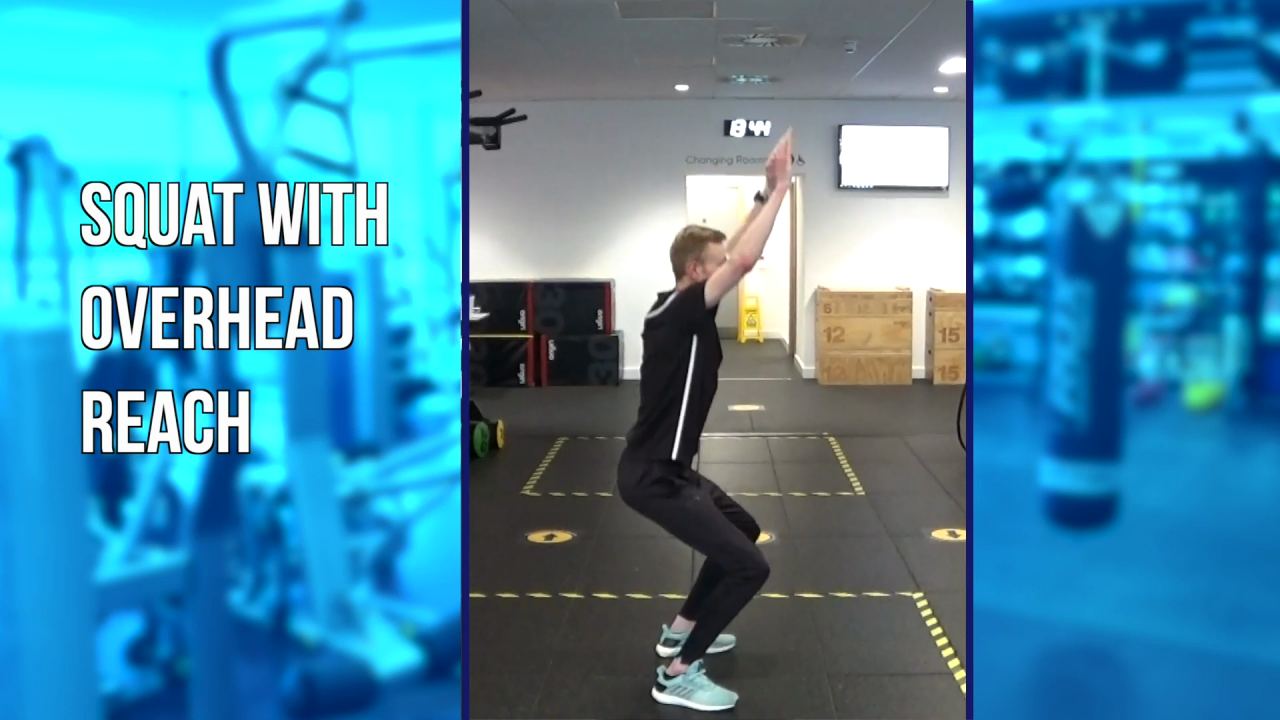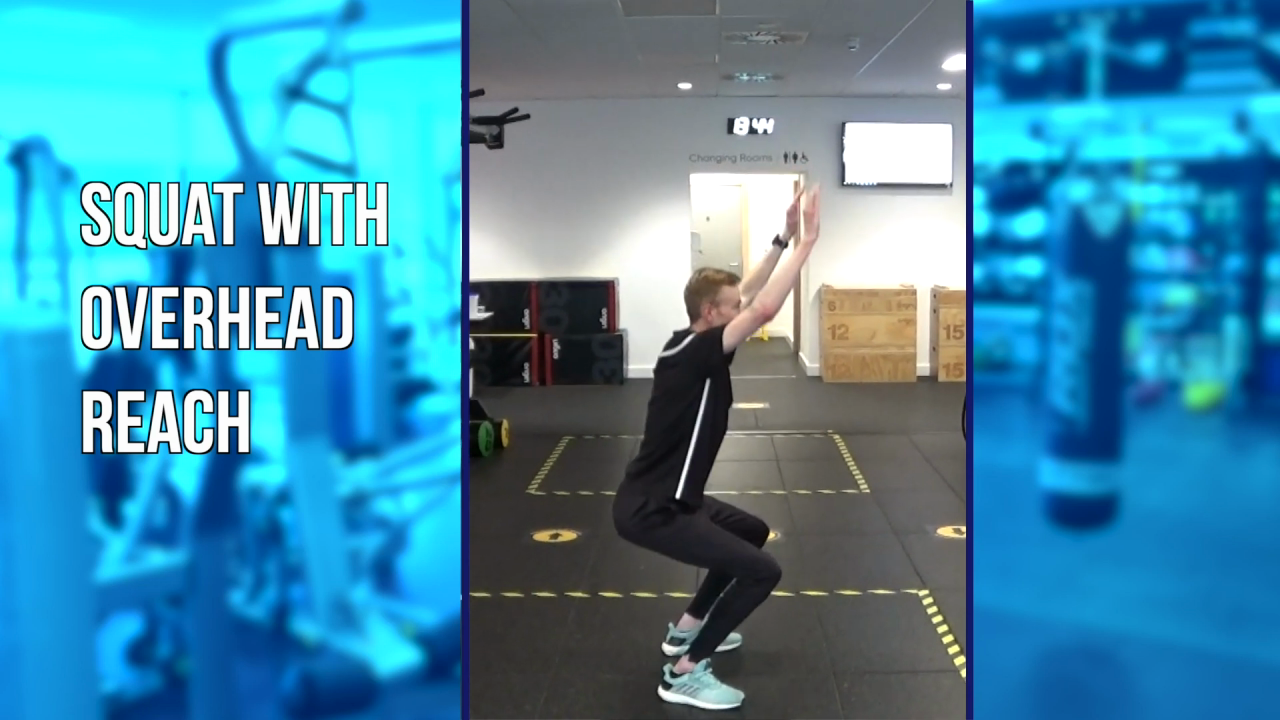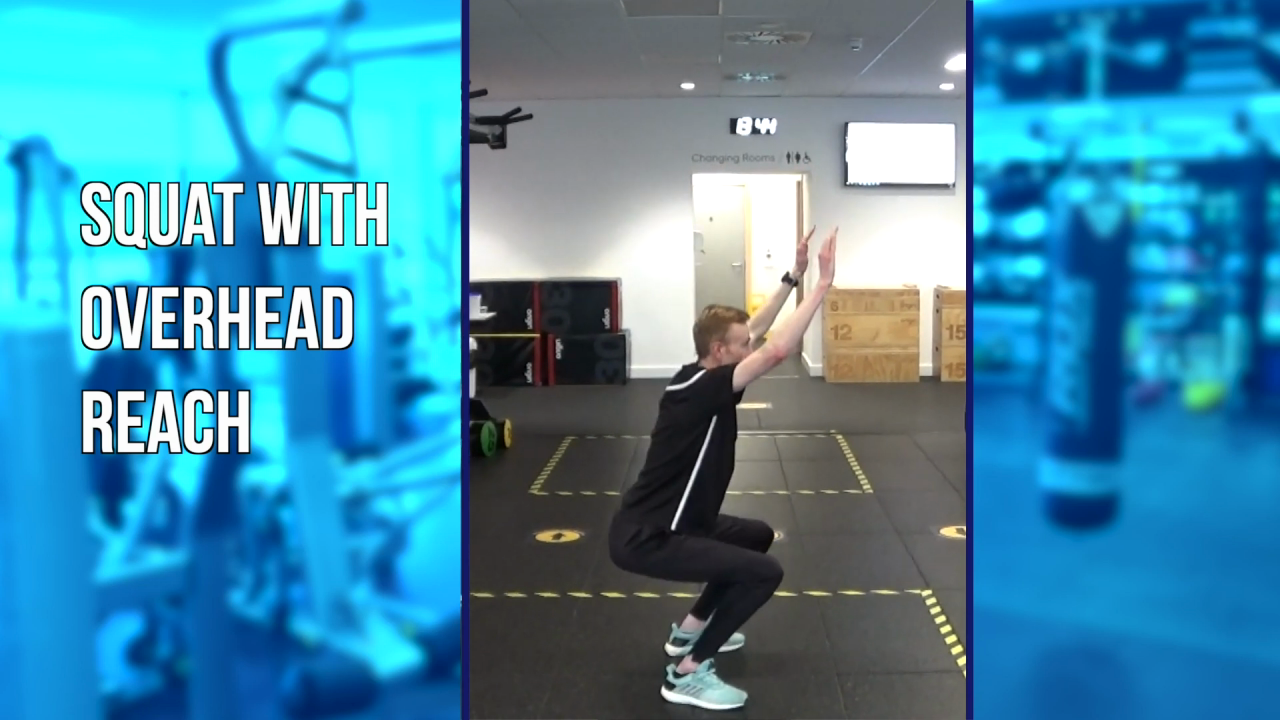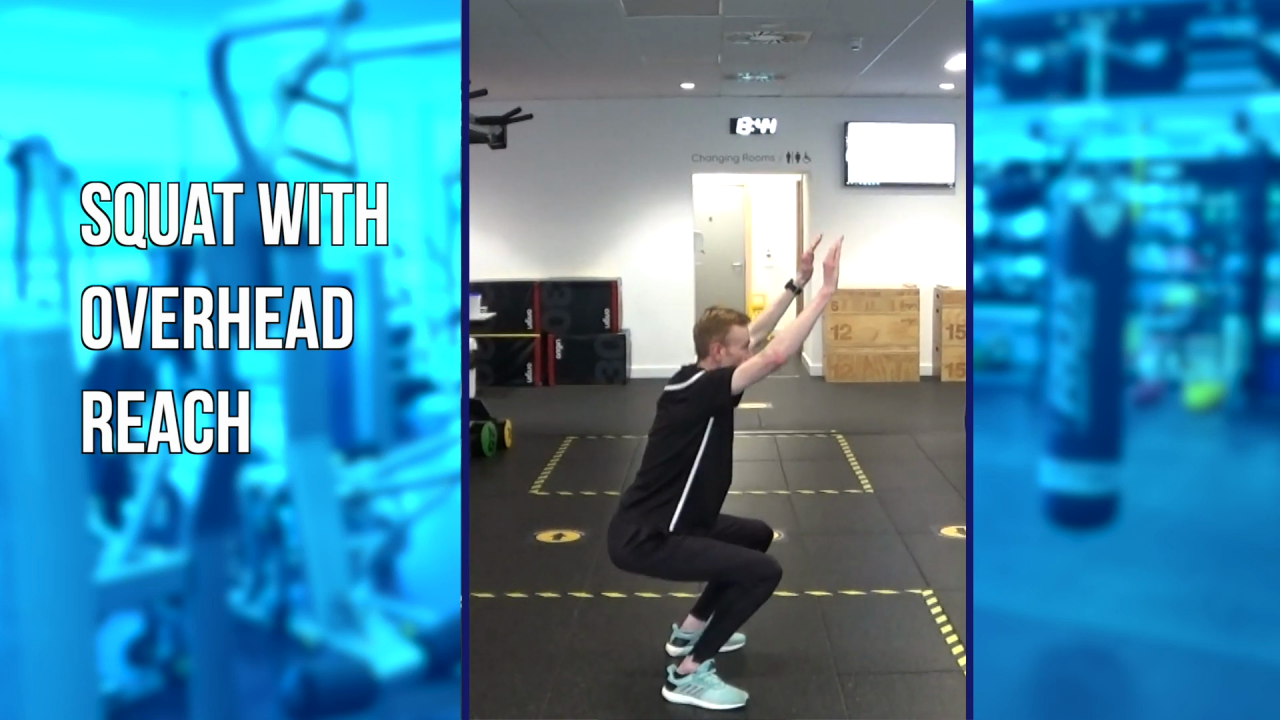
dt=0.3s
person 1, frame 1
left shoulder: (678, 308)
right shoulder: (680, 312)
left elbow: (733, 252)
right elbow: (745, 259)
left wrist: (765, 192)
right wrist: (779, 190)
left hip: (667, 465)
right hip: (654, 475)
left knee: (743, 530)
right knee: (748, 567)
left ankle: (681, 628)
right ankle: (678, 673)
person 1, frame 2
left shoulder: (691, 346)
right shoulder: (696, 353)
left elbow: (751, 299)
right elbow: (764, 311)
left wrist: (783, 239)
right wrist: (806, 242)
left hip: (663, 498)
right hip: (650, 511)
left knee: (753, 533)
right knee: (761, 570)
left ankle: (687, 626)
right ankle: (684, 672)
person 1, frame 3
left shoulder: (698, 378)
right shoulder: (704, 391)
left elbow: (758, 330)
right elbow: (777, 351)
left wrist: (793, 276)
right wrist: (821, 285)
left hip: (661, 524)
right hip: (644, 539)
left knee: (758, 537)
right knee: (763, 573)
left ankle: (690, 629)
right ankle: (687, 672)
person 1, frame 4
left shoulder: (698, 381)
right shoulder: (701, 390)
left elbow: (759, 339)
right elbow: (775, 357)
left wrist: (797, 283)
right wrist: (825, 290)
left hip: (660, 523)
right hip: (643, 540)
left knee: (758, 537)
right knee: (762, 571)
left ankle: (691, 629)
right ankle: (688, 673)
